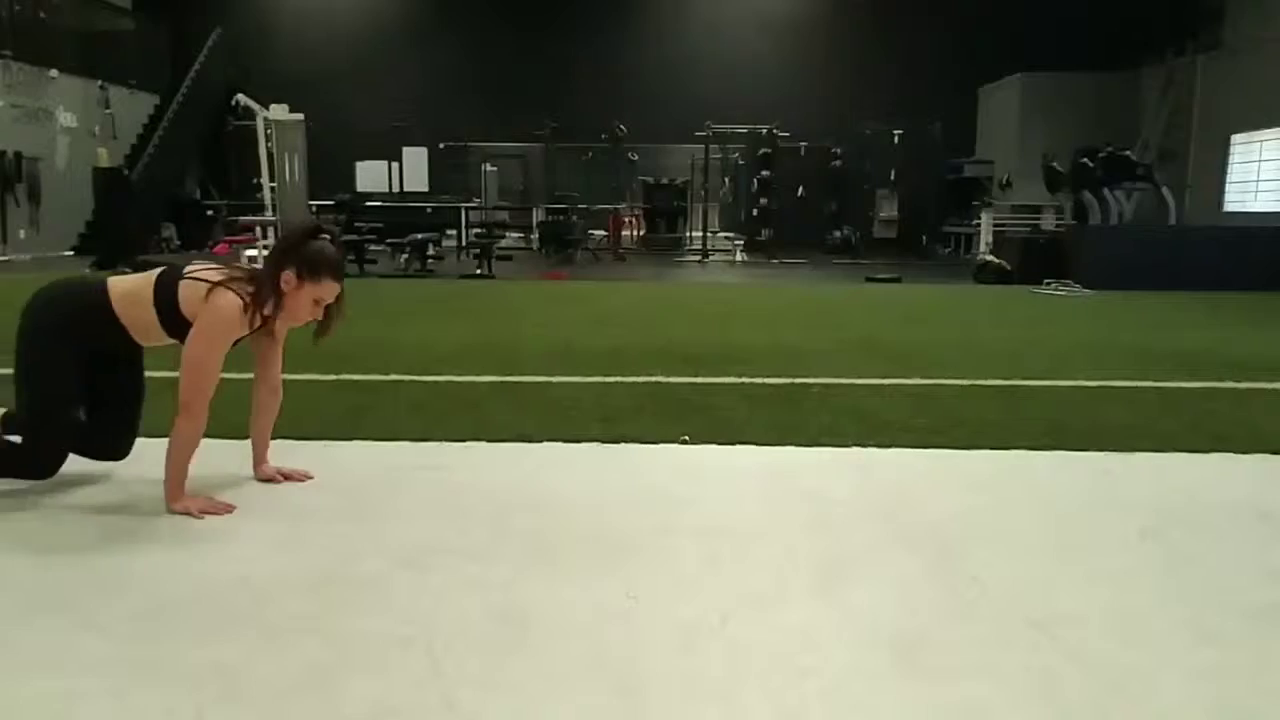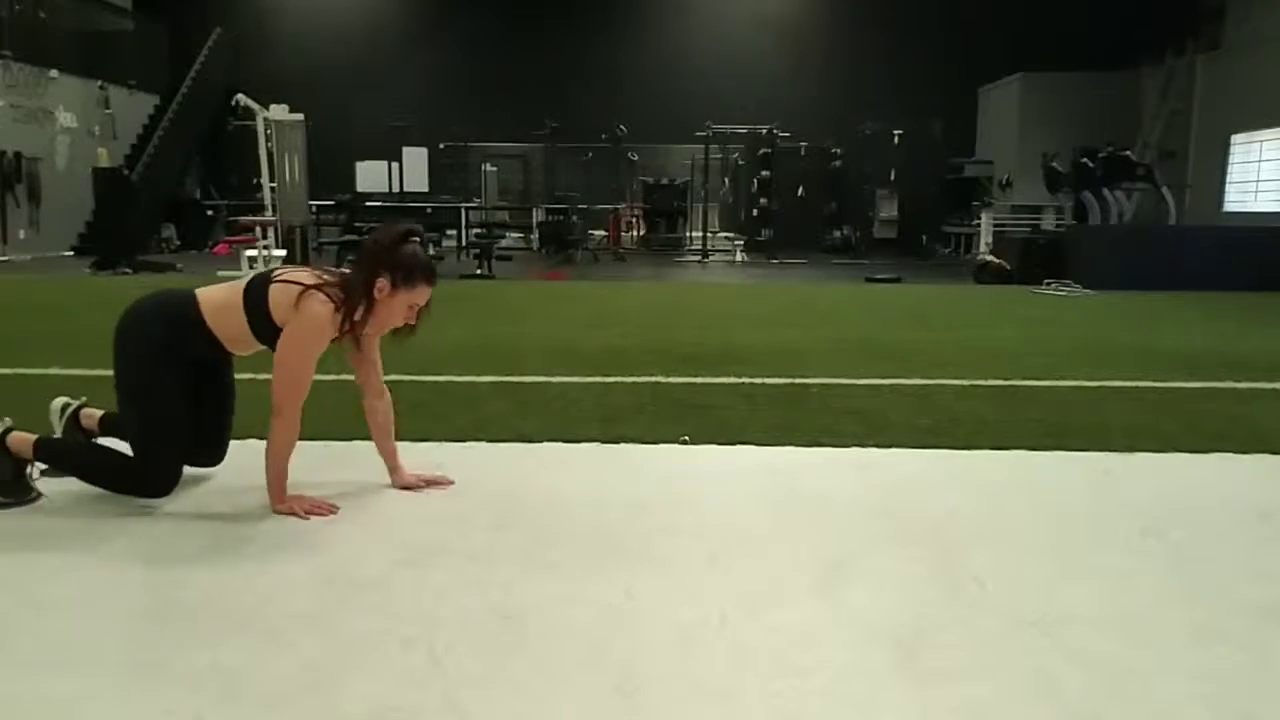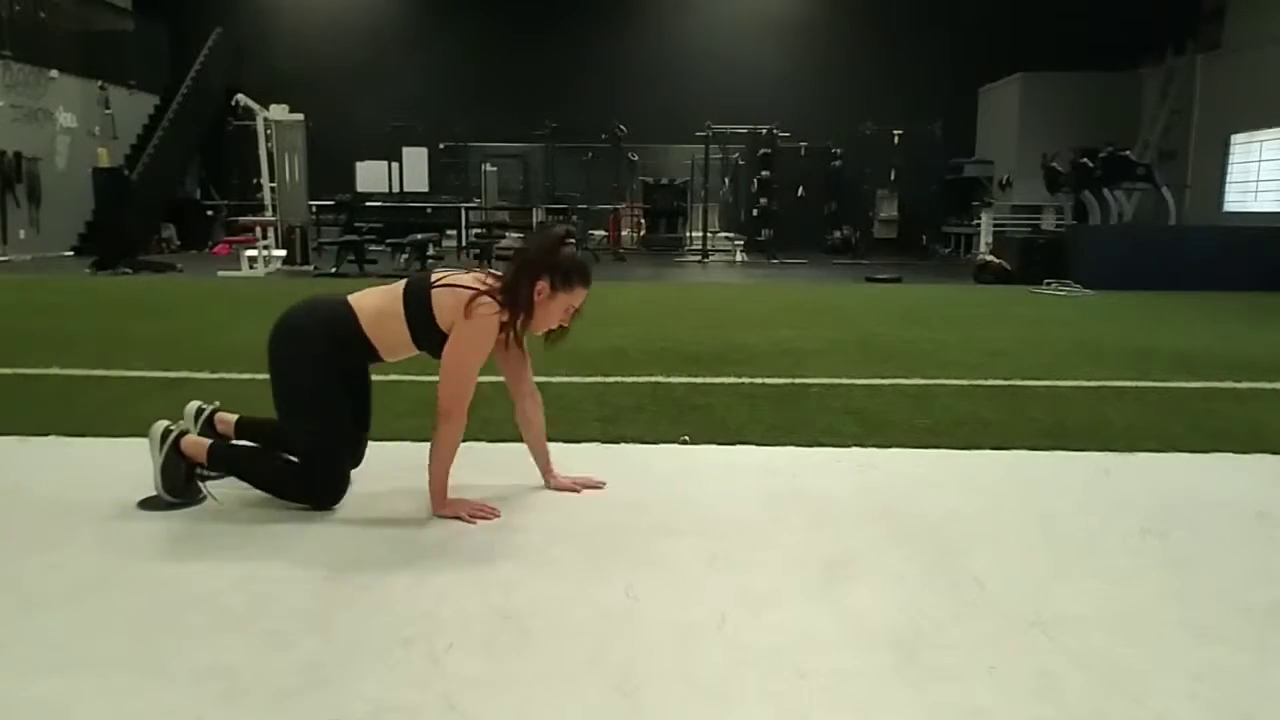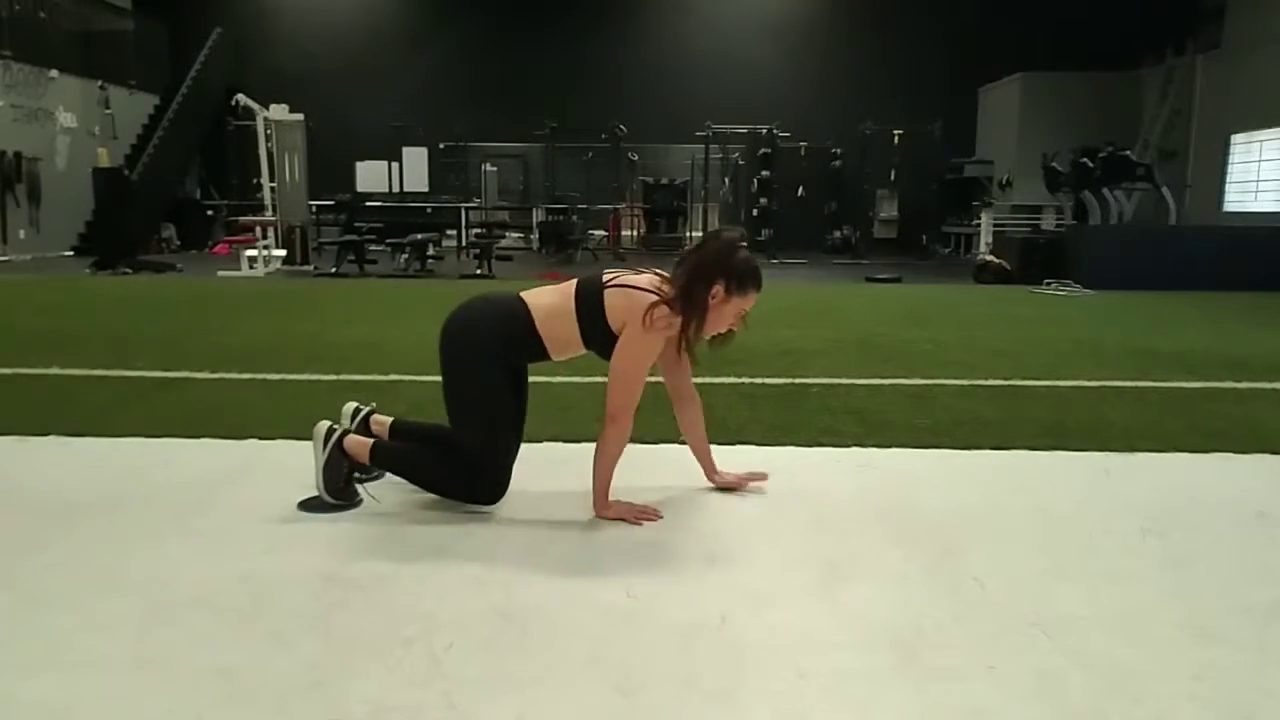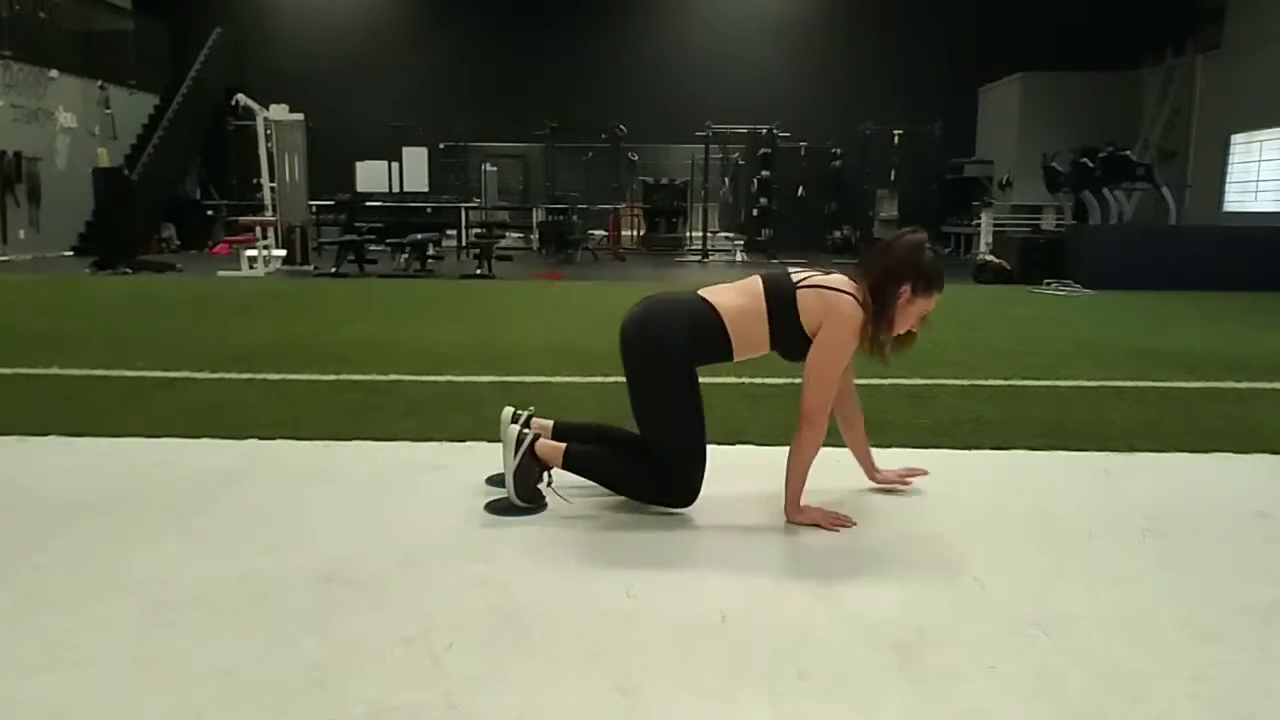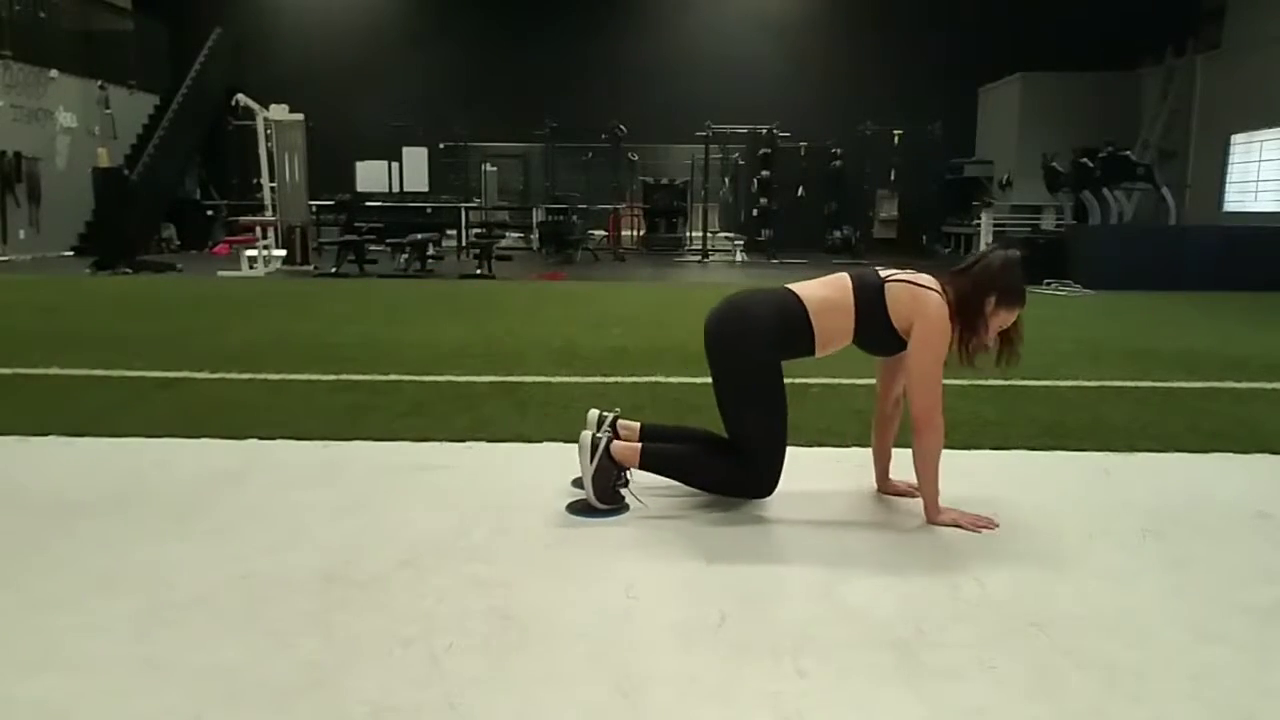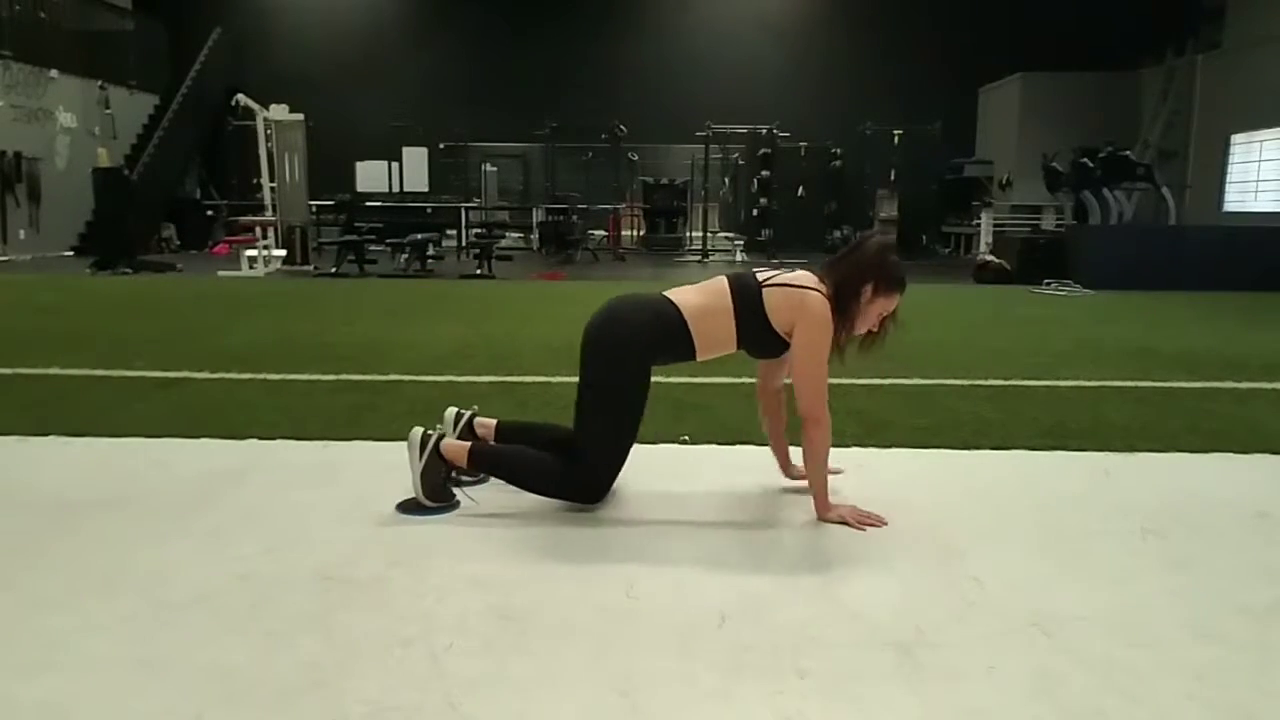
dt=0.5s
person 1, frame 1
left shoulder: (274, 303)
right shoulder: (228, 307)
left elbow: (269, 387)
right elbow: (191, 408)
left wrist: (261, 463)
right wrist: (176, 495)
left hip: (113, 334)
right hip: (61, 320)
left knee: (110, 445)
right knee: (42, 460)
person 1, frame 2
left shoulder: (358, 304)
right shoulder: (317, 310)
left elbow: (375, 392)
right elbow: (285, 409)
left wrist: (397, 471)
right wrist: (277, 493)
left hip: (199, 341)
right hip: (153, 332)
left knee: (205, 451)
right knee: (158, 476)
left ankle: (83, 418)
person 1, frame 3
left shoulder: (506, 300)
right shoulder: (484, 313)
left elbow: (524, 395)
right elbow: (450, 414)
left wrist: (549, 474)
right wrist: (438, 498)
left hip: (340, 341)
right hip: (308, 342)
left knee: (344, 451)
right knee: (325, 488)
left ankle: (213, 422)
right ankle: (183, 445)
person 1, frame 4
left shoulder: (671, 297)
right shoulder: (654, 313)
left elbow: (684, 396)
right elbow: (618, 415)
left wrist: (713, 473)
right wrist: (601, 500)
left hip: (498, 336)
right hip: (476, 336)
left knee: (488, 449)
right knee: (483, 482)
left ankle: (371, 423)
right ankle: (344, 445)
person 1, frame 5
left shoulder: (839, 294)
right shoulder: (846, 313)
left elbow: (842, 394)
right elbow: (813, 419)
left wrist: (873, 471)
right wrist: (793, 506)
left hip: (661, 325)
right hip: (663, 339)
left knee: (666, 446)
right knee: (678, 488)
left ankle: (534, 429)
right ankle: (539, 451)
person 1, frame 6
left shoulder: (916, 299)
right shoulder: (933, 312)
left elbow: (891, 397)
right elbow: (928, 422)
left wrist: (885, 478)
right wrist: (934, 508)
left hip: (744, 322)
right hip: (747, 333)
left knee: (748, 454)
right knee: (756, 478)
left ankle: (616, 428)
right ankle: (612, 450)
person 1, frame 7
left shoulder: (801, 295)
right shoulder: (816, 309)
left elbow: (771, 389)
right elbow: (813, 415)
left wrist: (787, 464)
right wrist: (824, 505)
left hip: (626, 327)
right hip: (628, 340)
left knee: (592, 450)
right knee: (589, 483)
left ankle: (474, 426)
right ankle: (445, 449)
